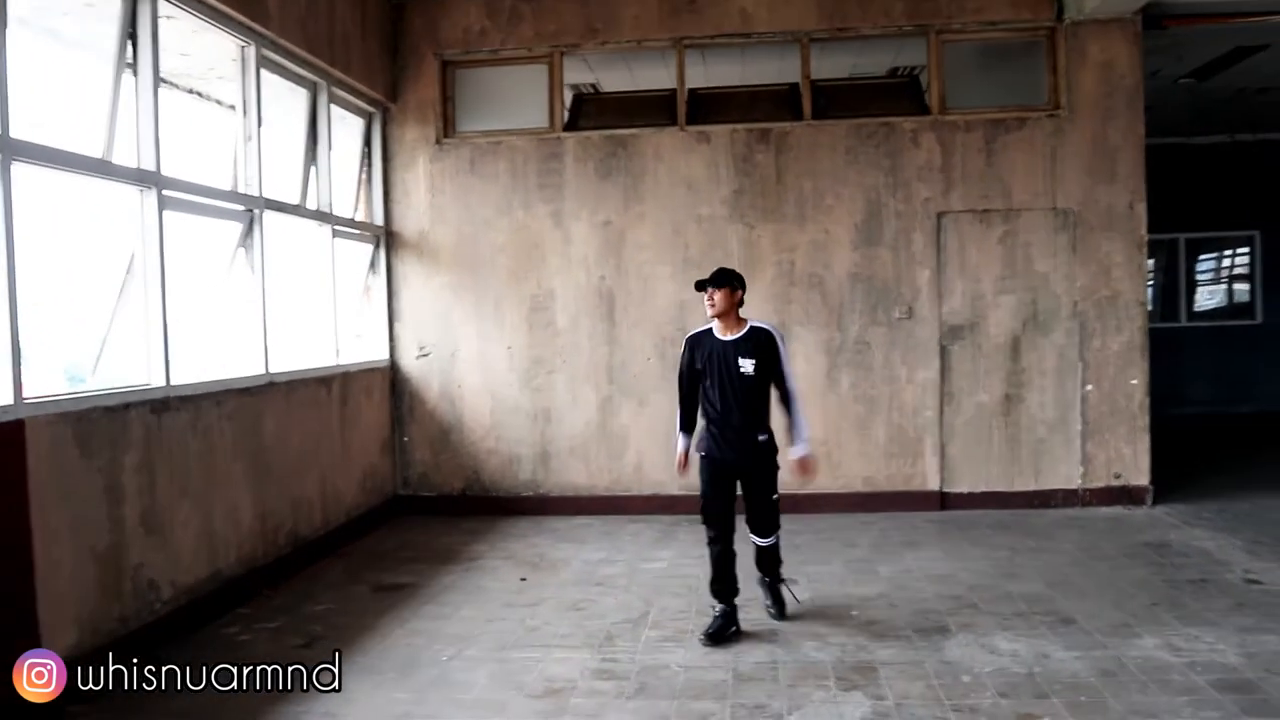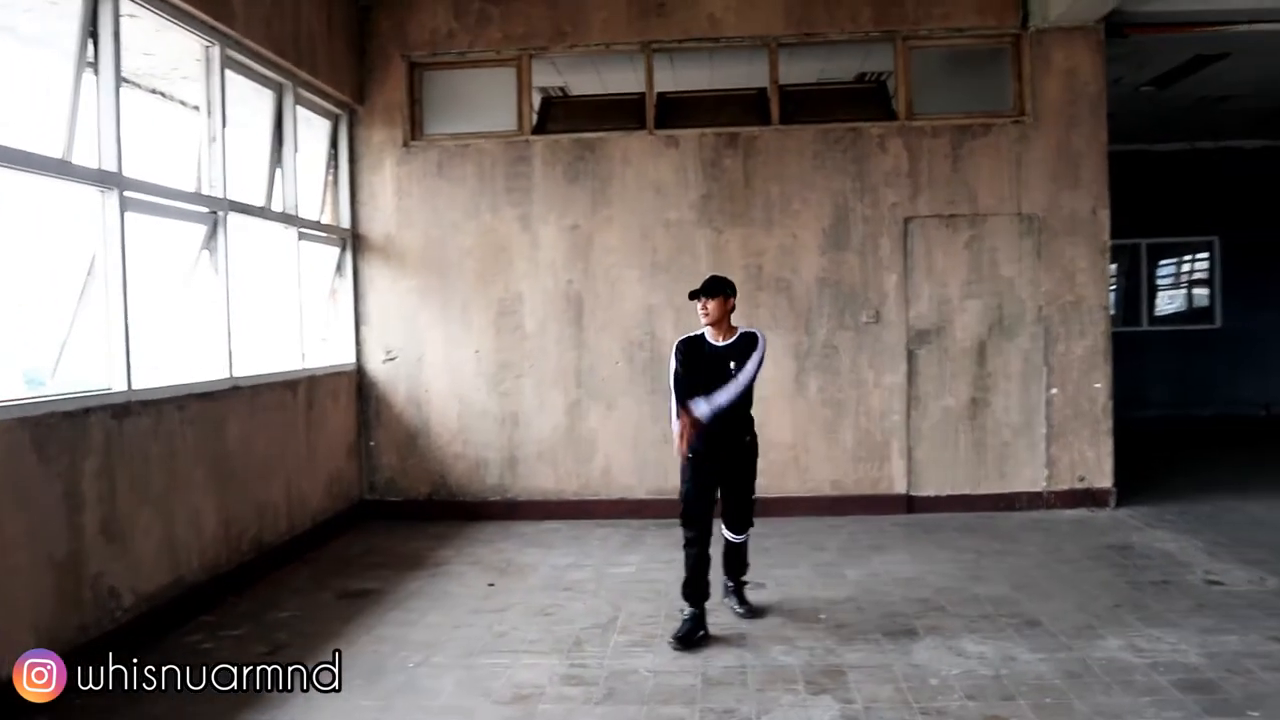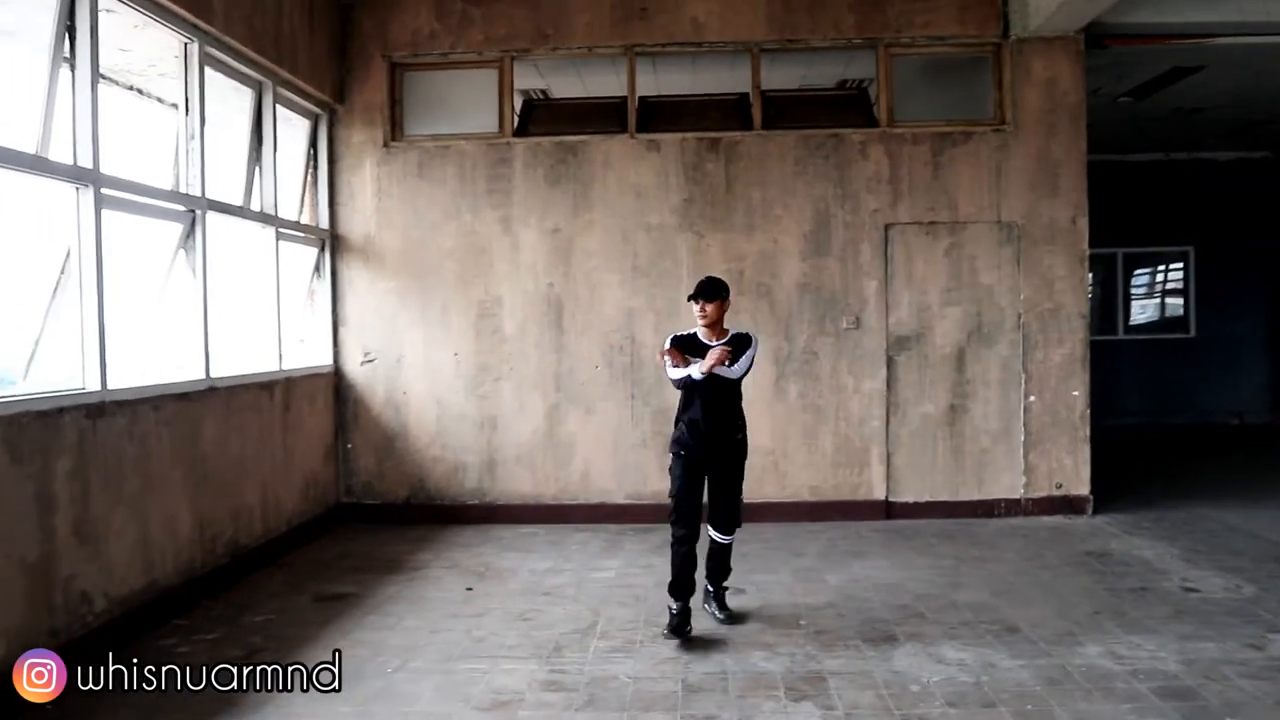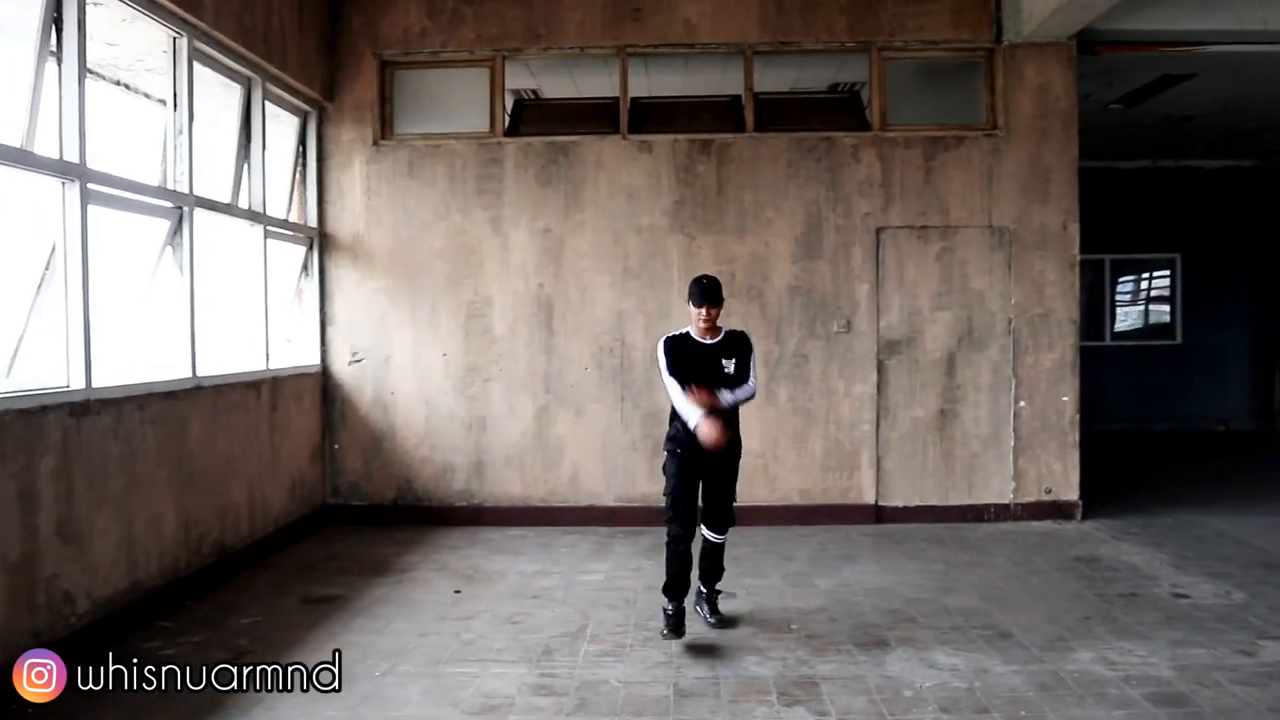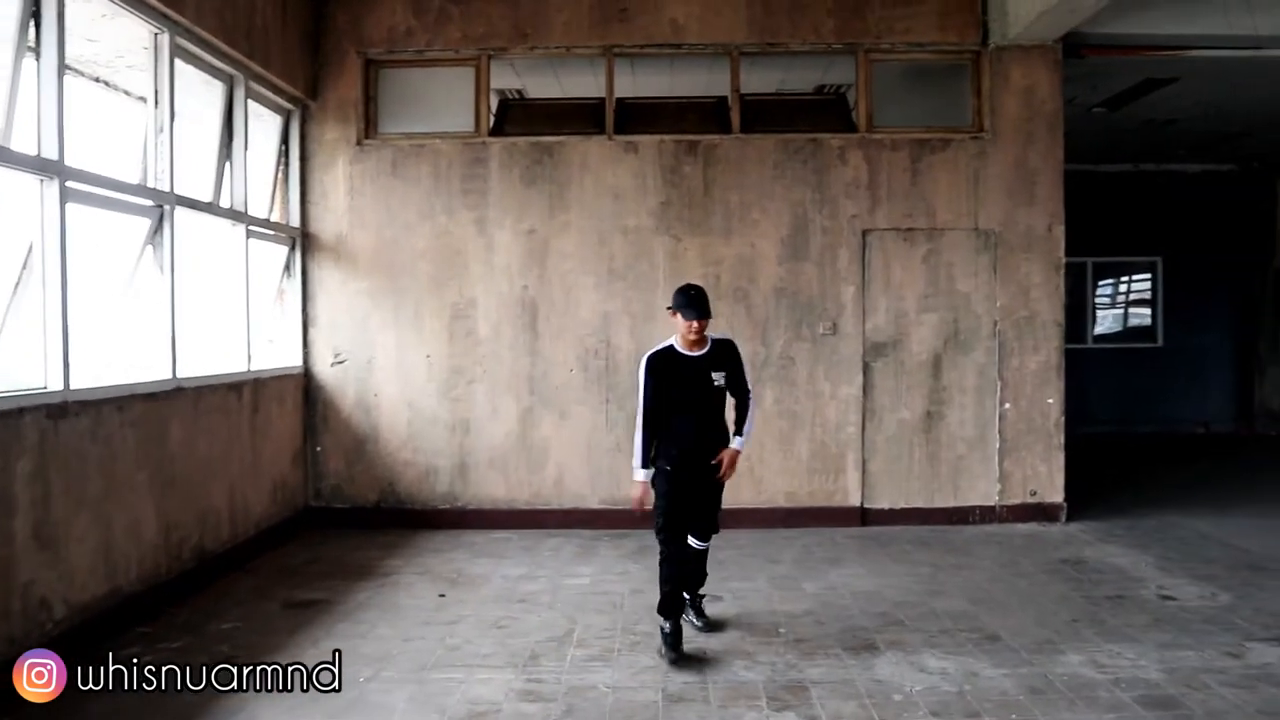
dt=0.2s
person 1, frame 1
left shoulder: (763, 338)
right shoulder: (695, 343)
left elbow: (787, 392)
right elbow: (687, 395)
left wrist: (800, 446)
right wrist: (683, 441)
left hip: (757, 449)
right hip: (713, 453)
left knee: (763, 528)
right knee: (718, 533)
left ankle: (771, 582)
right ankle: (726, 610)
person 1, frame 2
left shoulder: (752, 342)
right shoulder: (686, 347)
left elbow: (738, 387)
right elbow: (677, 395)
left wrist: (698, 414)
right wrist: (679, 430)
left hip: (739, 449)
right hip: (700, 452)
left knee: (738, 526)
right knee: (696, 533)
left ankle: (734, 586)
right ankle: (695, 614)
person 1, frame 3
left shoulder: (744, 343)
right shoulder: (678, 342)
left elbow: (734, 373)
right elbow: (676, 377)
left wrist: (689, 362)
right wrist: (705, 364)
left hip: (730, 447)
right hip: (688, 447)
left knee: (724, 526)
right knee: (684, 528)
left ankle: (714, 592)
right ankle: (679, 606)
person 1, frame 4
left shoulder: (738, 343)
right shoulder: (672, 345)
left elbow: (750, 388)
right elbow: (673, 389)
left wrist: (714, 398)
right wrist: (699, 420)
left hip: (725, 449)
right hip: (685, 447)
left knee: (717, 526)
right knee: (680, 527)
left ankle: (706, 594)
right ankle: (673, 606)
person 1, frame 5
left shoulder: (726, 352)
right shoulder: (657, 360)
left elbow: (744, 399)
right elbow: (648, 417)
left wrist: (735, 445)
right wrist: (642, 473)
left hip: (713, 459)
right hip: (672, 461)
left knee: (702, 535)
right knee: (672, 542)
left ankle: (691, 598)
right ankle: (670, 623)
